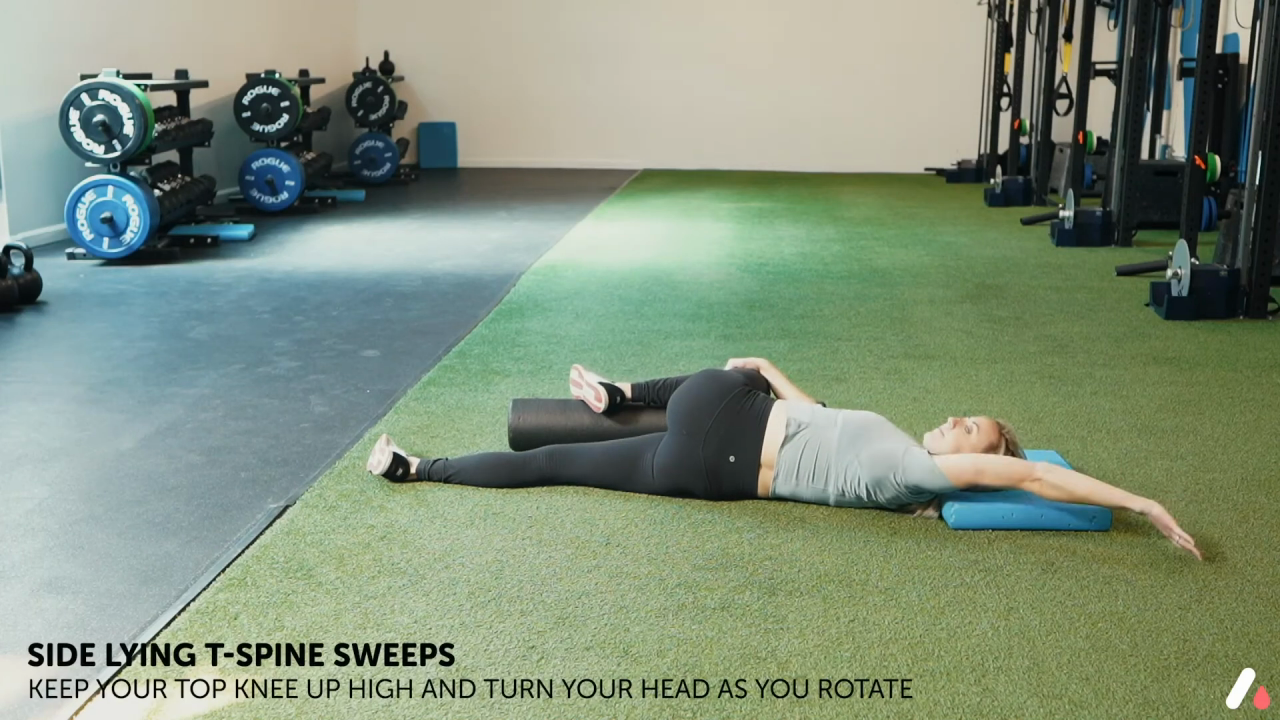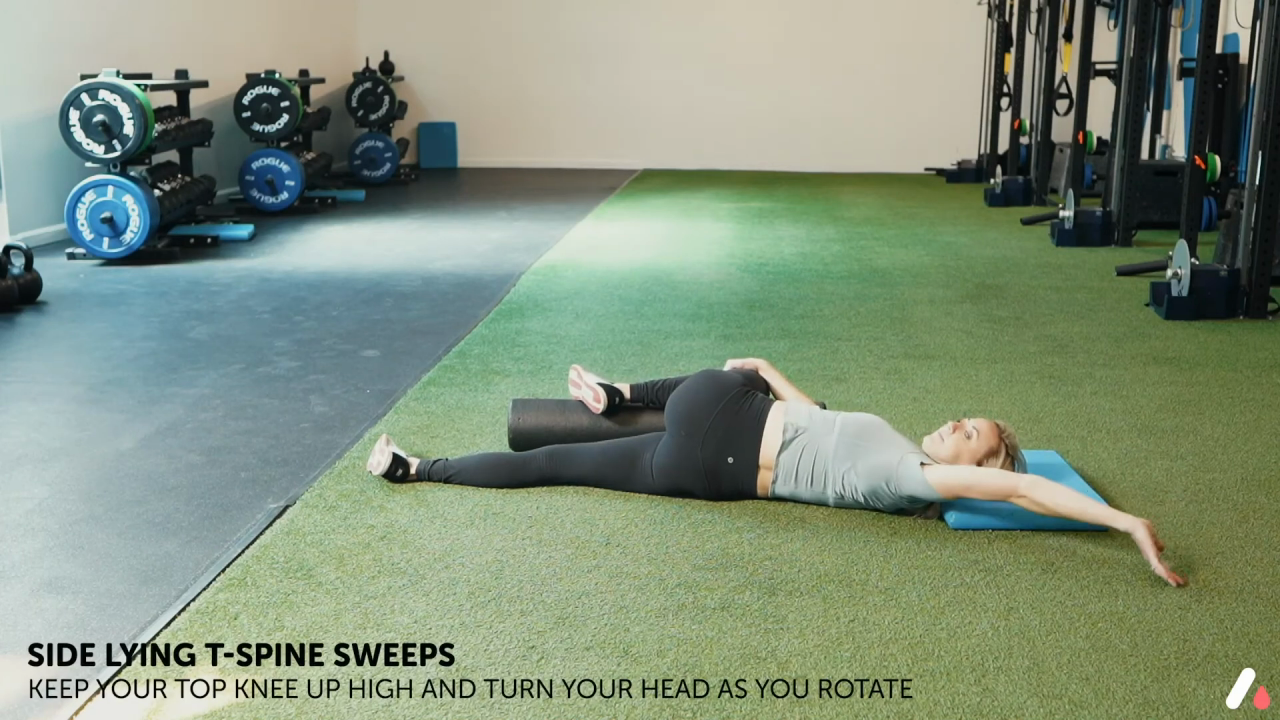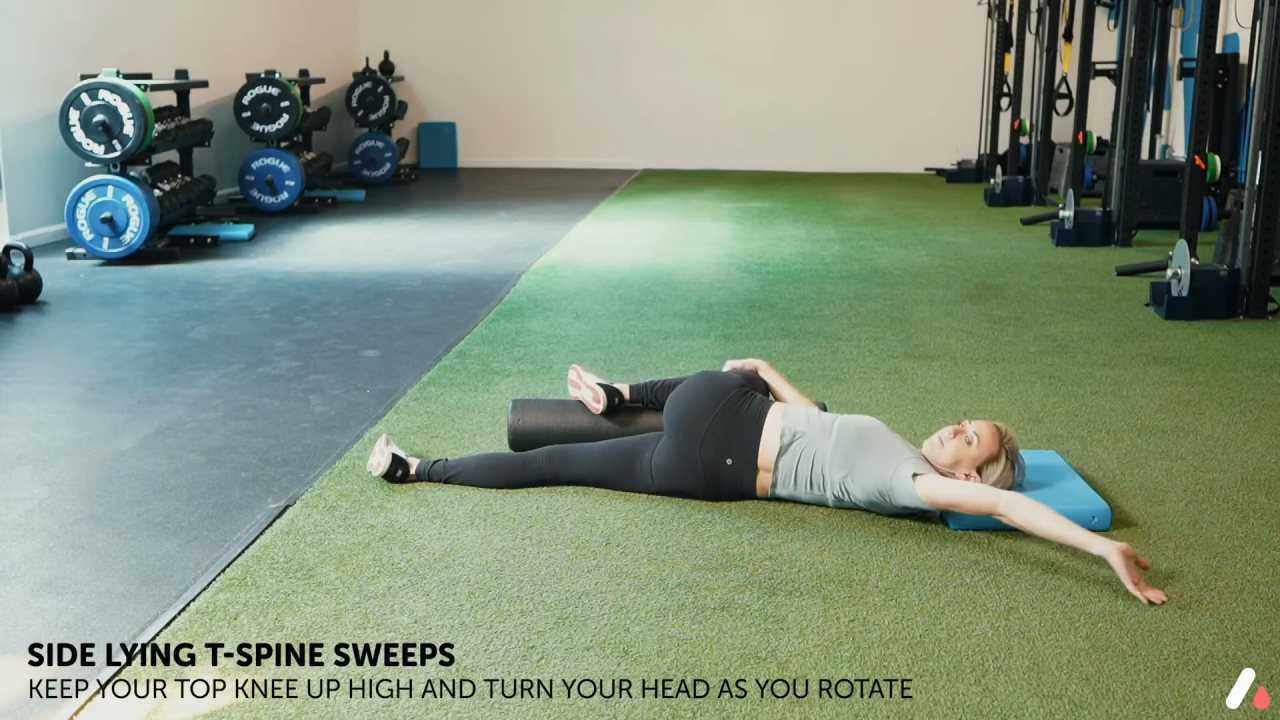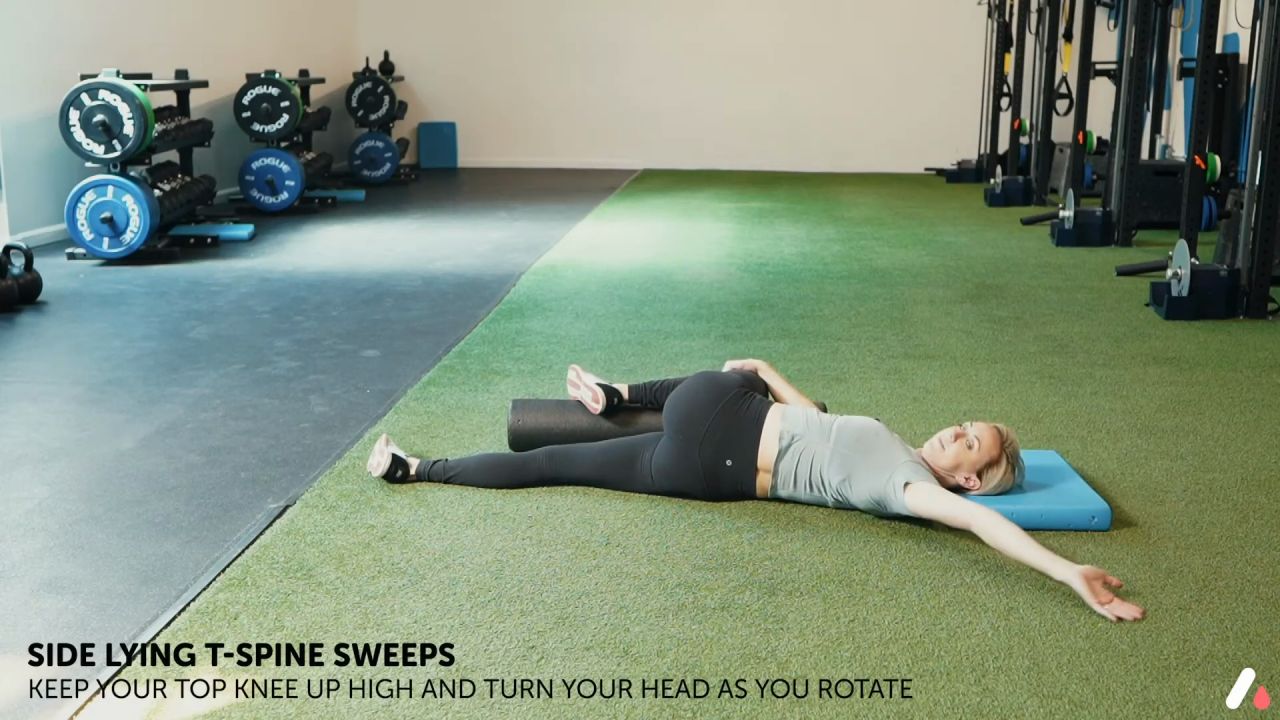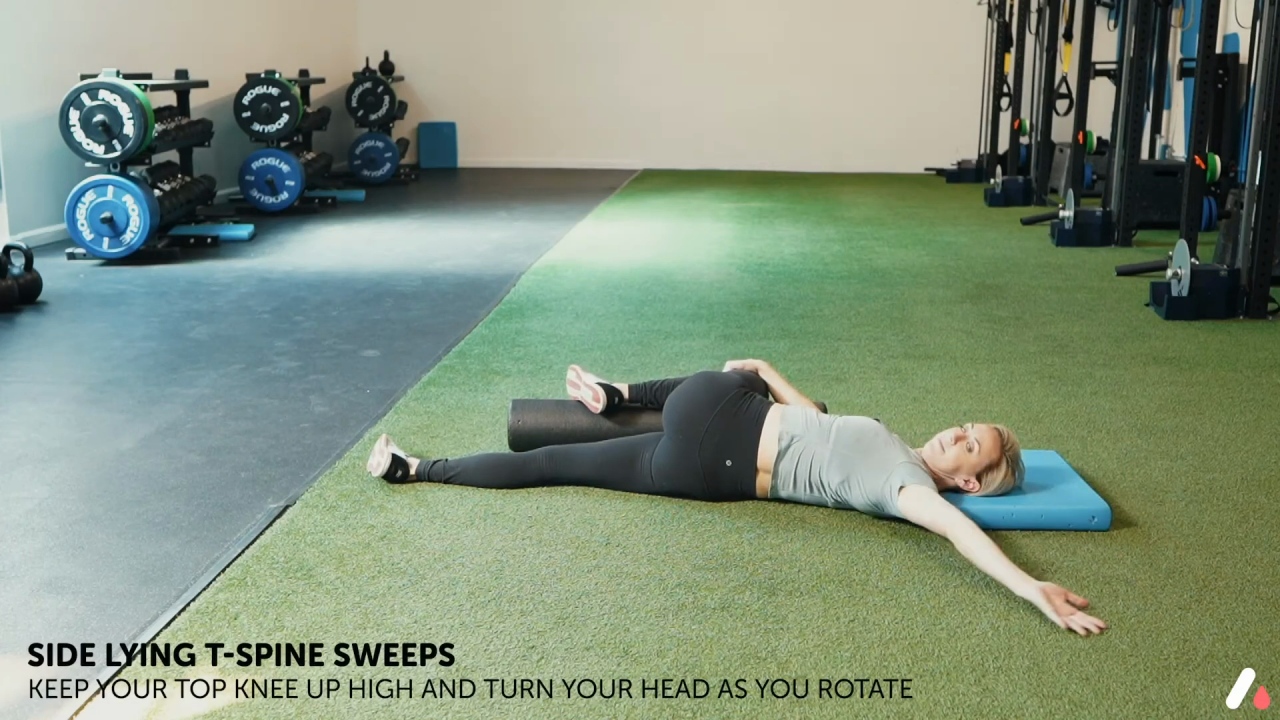
dt=0.2s
person 1, frame 1
right shoulder: (908, 470)
right elbow: (1032, 475)
right wrist: (1142, 504)
left hip: (744, 405)
right hip: (713, 460)
right knee: (561, 464)
left ankle: (617, 395)
right ankle: (418, 465)
person 1, frame 2
left shoulder: (901, 459)
right shoulder: (912, 478)
right elbow: (1017, 489)
right wrist: (1127, 521)
left hip: (742, 407)
right hip: (710, 461)
right knee: (558, 464)
right ankle: (418, 466)
person 1, frame 3
right shoulder: (909, 479)
right elbow: (1000, 507)
right wrist: (1104, 549)
left hip: (742, 412)
right hip: (713, 458)
right knee: (567, 458)
left ankle: (615, 393)
right ankle: (418, 467)
person 1, frame 4
right shoulder: (904, 478)
right elbow: (973, 521)
right wrist: (1069, 572)
left hip: (736, 419)
right hip: (710, 460)
right knee: (586, 450)
right ankle: (418, 467)
person 1, frame 5
right shoulder: (906, 478)
right elbow: (952, 526)
right wrist: (1030, 588)
left hip: (745, 408)
right hip: (713, 453)
right knee: (604, 442)
